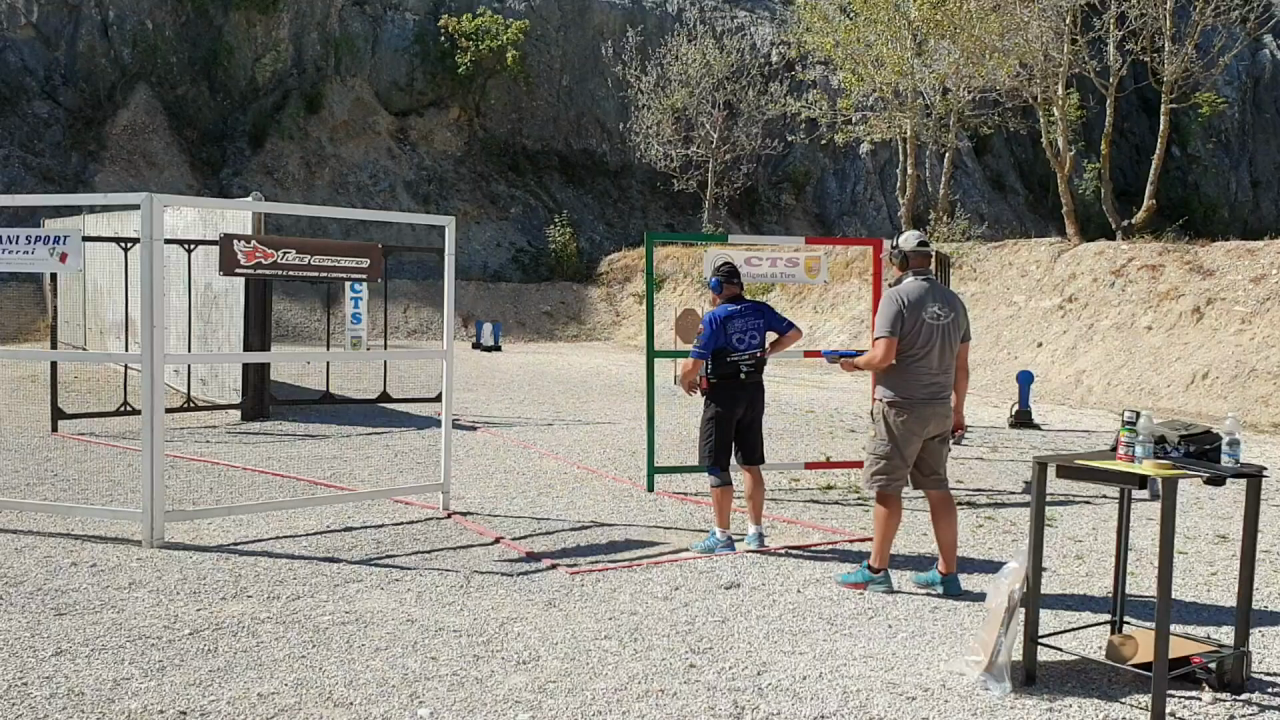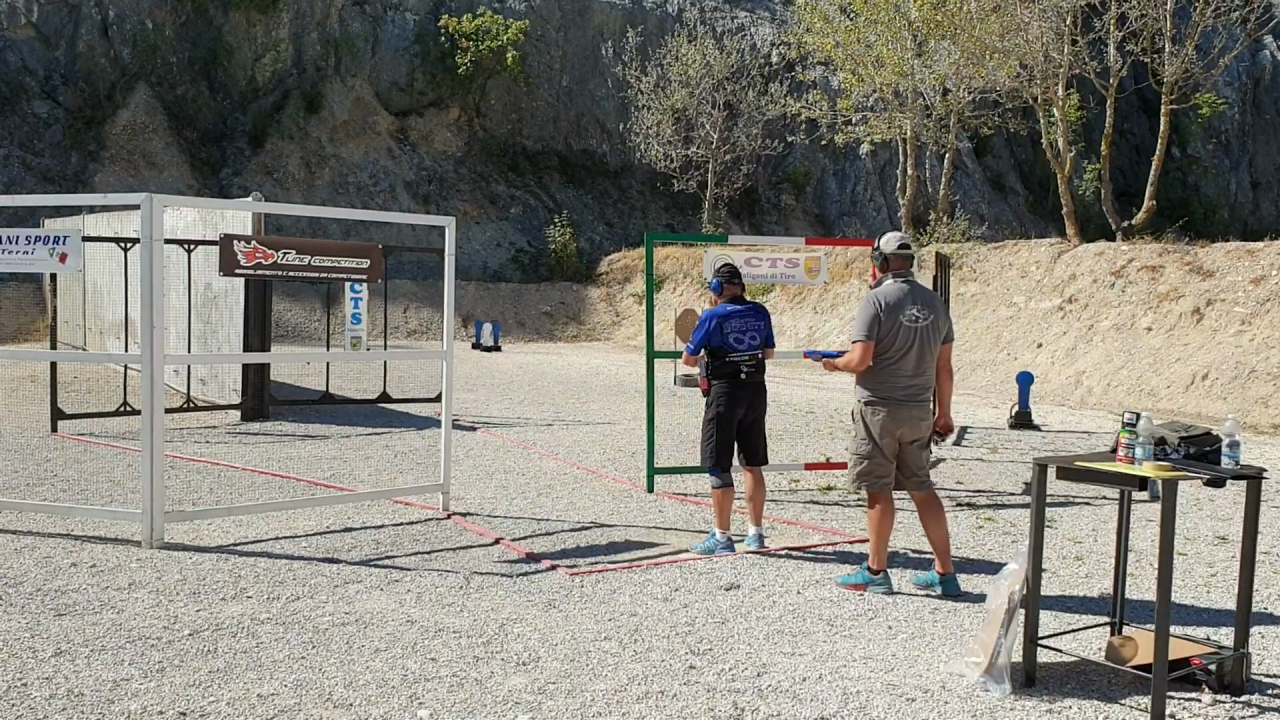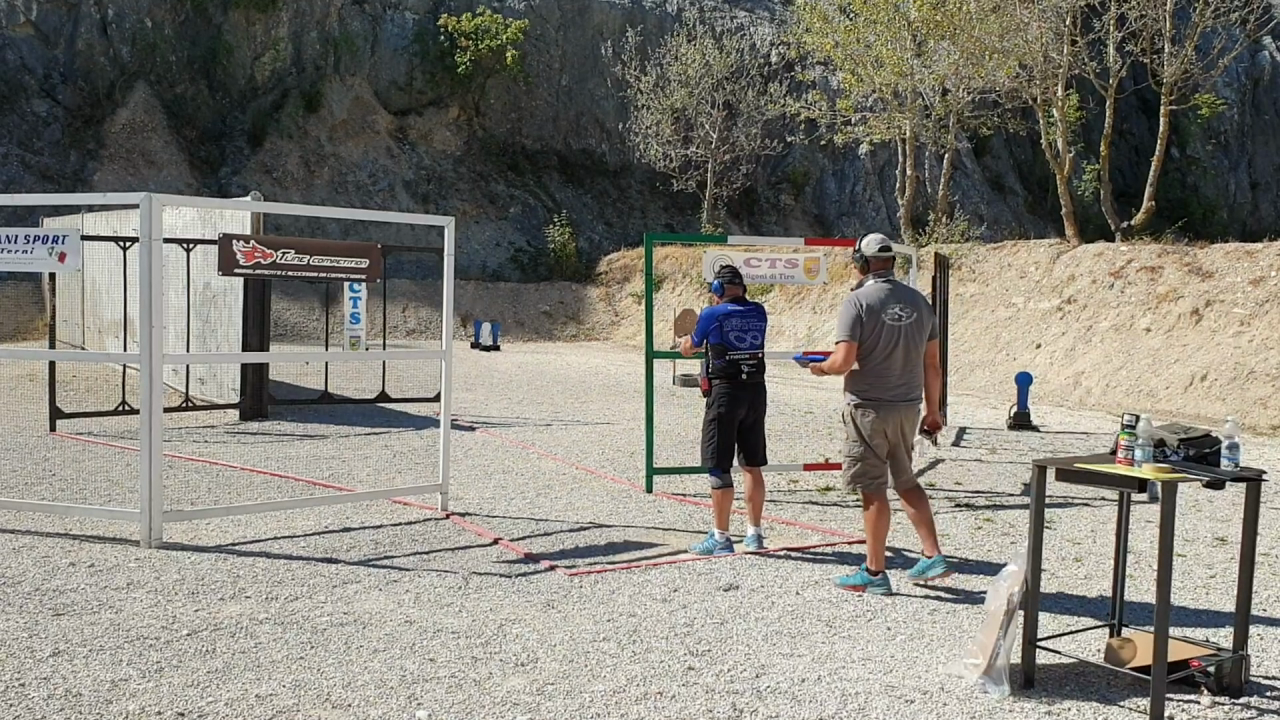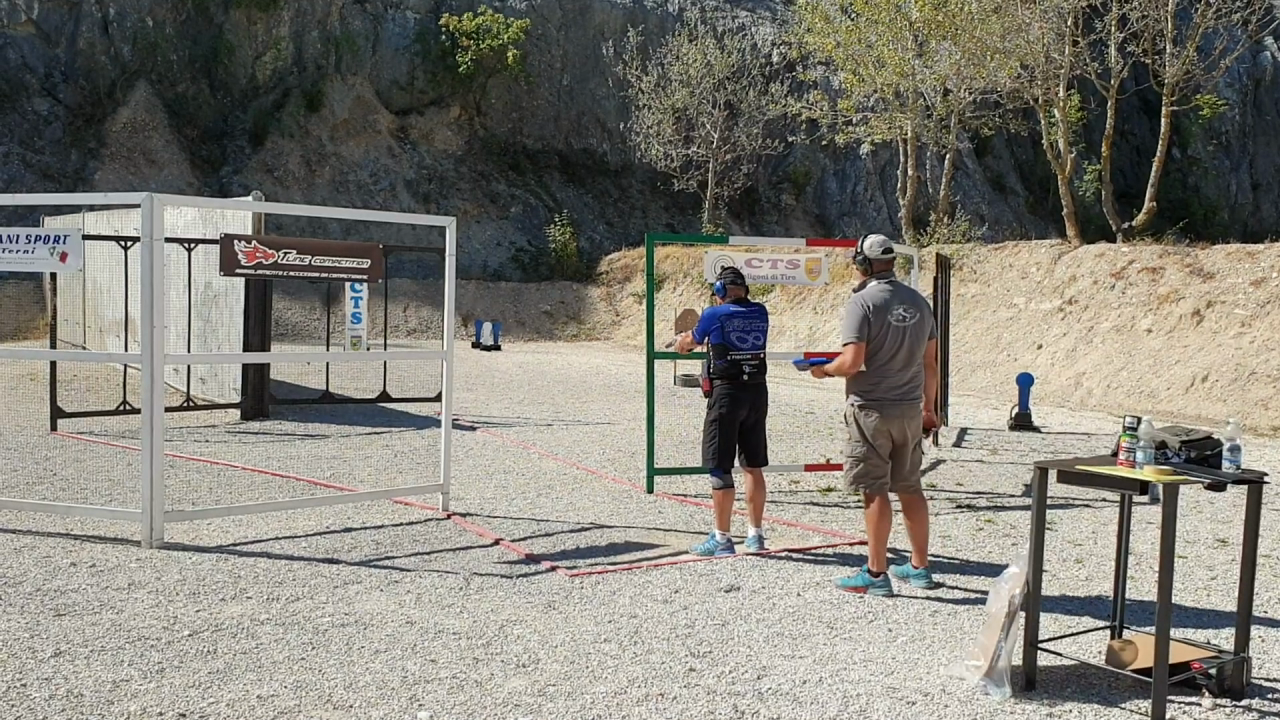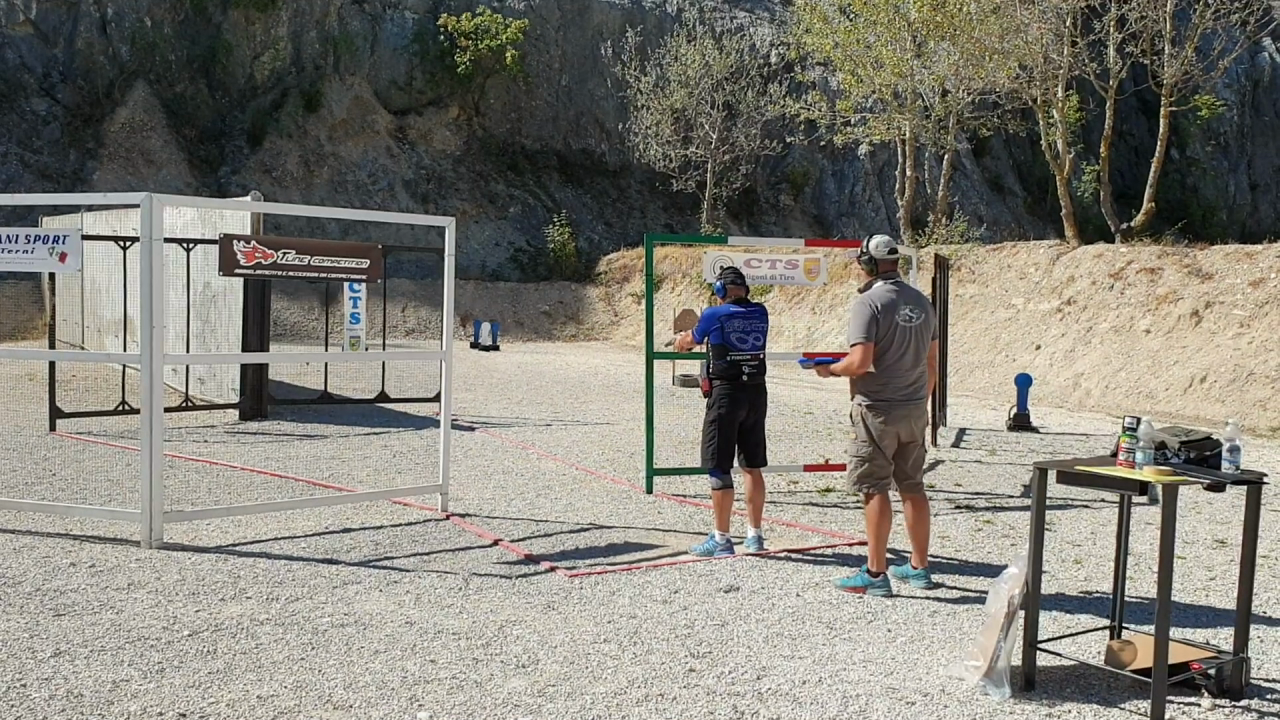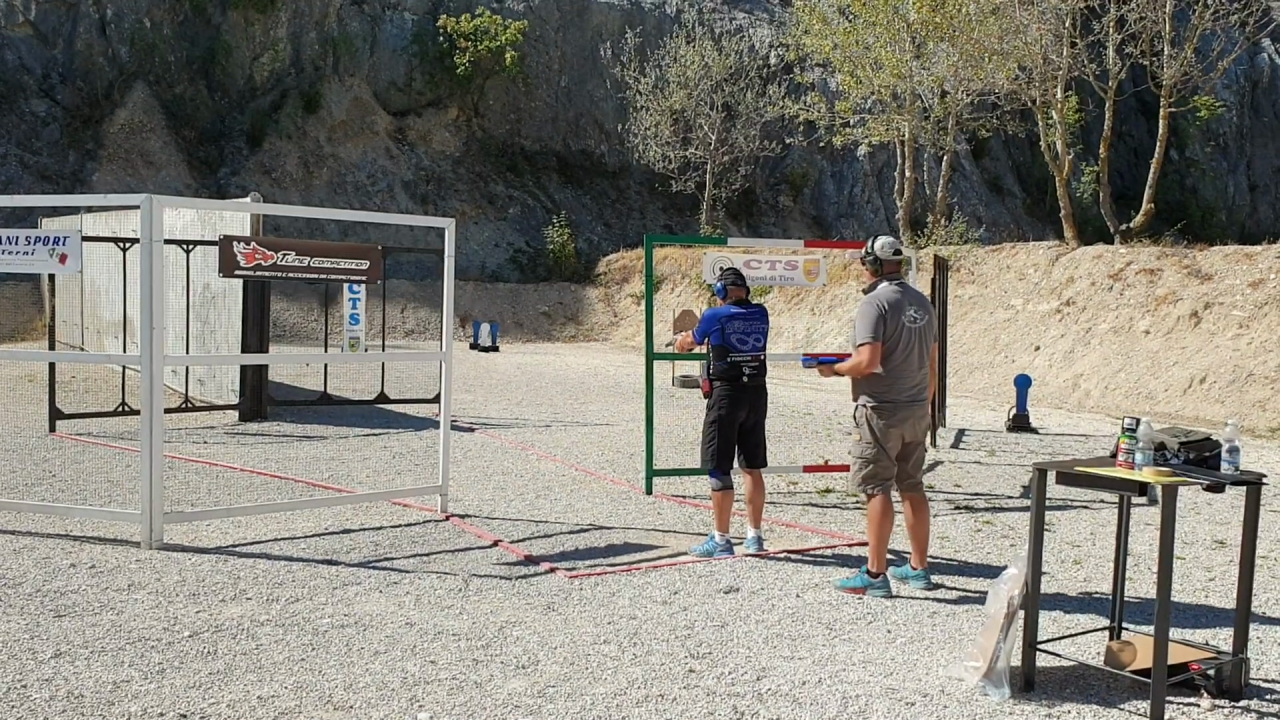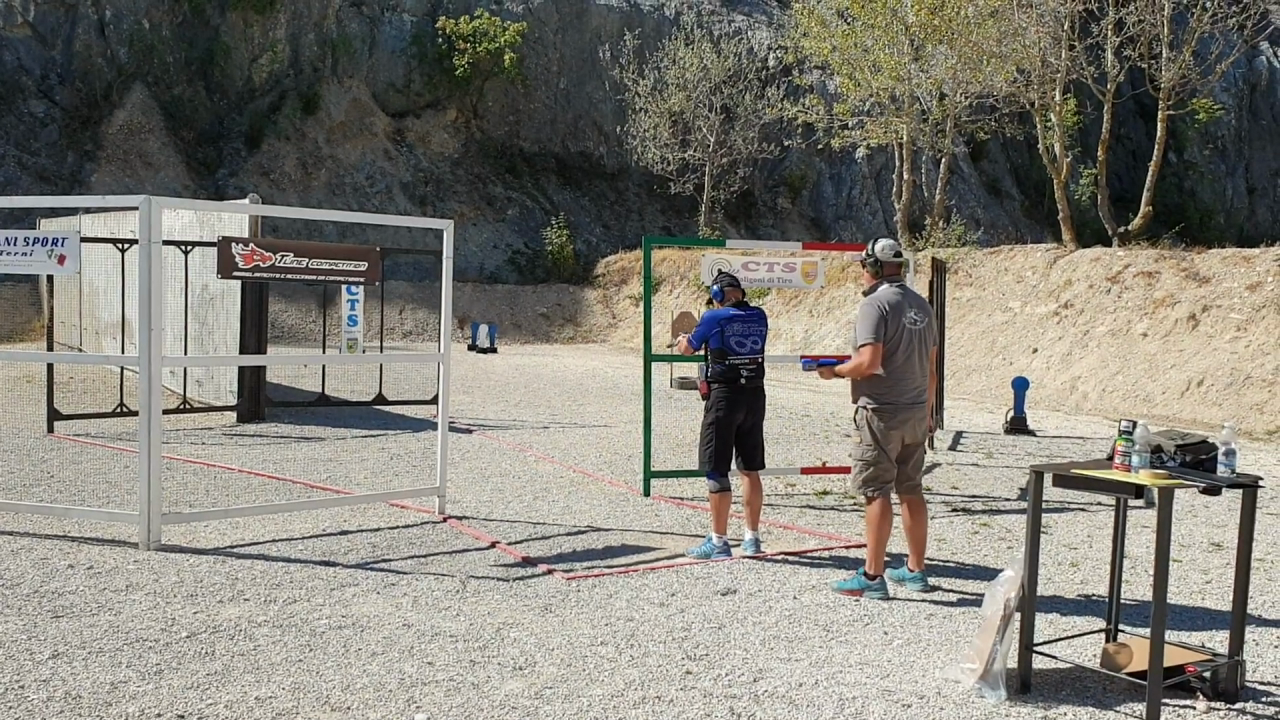
dt=0.3s
person 1, frame 1
left shoulder: (897, 296)
right shoulder: (953, 301)
left elbow: (883, 356)
right elbow: (961, 365)
left wrist: (855, 363)
right wrist: (958, 410)
left hip: (899, 407)
right hip: (938, 410)
left knee: (887, 489)
right knee: (937, 489)
left ankle: (876, 570)
right ankle: (946, 573)
person 1, frame 2
left shoulder: (876, 299)
right shoulder: (935, 302)
left elbow: (860, 360)
right elbow: (944, 366)
left wrist: (835, 363)
right wrist: (944, 412)
left hip: (879, 408)
right hip: (918, 411)
left knee: (879, 490)
right knee: (922, 489)
left ankle: (875, 572)
right ankle: (945, 573)
person 1, frame 3
left shoulder: (857, 300)
right shoulder: (918, 300)
left elbow: (844, 360)
right elbow: (931, 363)
left wrist: (822, 368)
right wrist: (933, 409)
left hip: (868, 408)
right hip: (907, 408)
left knee: (873, 490)
right knee: (906, 483)
left ankle: (874, 573)
right ankle: (933, 557)
person 1, frame 4
left shoulder: (862, 301)
right shoulder: (918, 301)
left elbow: (852, 362)
right elbow: (930, 362)
left wrist: (825, 370)
right wrist: (929, 407)
left hip: (871, 410)
right hip: (910, 410)
left knee: (875, 490)
right knee: (910, 487)
left ankle: (876, 574)
right ankle: (919, 566)
person 1, frame 5
left shoulder: (868, 302)
right shoulder: (920, 301)
left elbow: (861, 362)
right elbow: (931, 361)
left wrist: (830, 369)
left hip: (877, 410)
right hip: (914, 410)
left knee: (874, 489)
right knee: (913, 488)
left ankle: (875, 573)
right ankle: (919, 568)
person 1, frame 6
left shoulder: (874, 302)
right shoulder: (922, 302)
left elbow: (868, 362)
right elbow: (931, 363)
left wrist: (835, 369)
left hip: (881, 411)
right hip: (916, 411)
left knee: (877, 489)
right knee: (913, 487)
left ankle: (875, 574)
right ankle: (918, 568)
person 1, frame 7
left shoulder: (875, 304)
right shoulder: (922, 305)
left elbow: (869, 363)
right elbow: (930, 367)
left wrist: (835, 371)
right wrist: (926, 411)
left hip: (881, 413)
right hip: (915, 414)
left knee: (877, 492)
right knee: (911, 490)
left ankle: (872, 576)
right ankle: (915, 570)
person 2, frame 1
left shoulder: (715, 317)
right shoulder: (760, 310)
left elbow: (692, 365)
right elbow: (794, 333)
left wrist: (686, 381)
left hip: (723, 394)
right hip: (754, 391)
left knee: (717, 467)
right knee: (751, 464)
left ankle: (722, 536)
right ankle: (755, 532)
person 2, frame 2
left shoulder: (713, 316)
right shoulder: (760, 312)
left elbow: (688, 358)
right elbow: (769, 351)
left wrist: (704, 359)
left hip: (725, 393)
right hip: (755, 392)
left knee: (718, 468)
right knee: (753, 465)
left ankle: (722, 537)
right ankle: (755, 533)
person 2, frame 3
left shoulder: (713, 314)
right shoulder: (758, 312)
left elbow: (693, 344)
left wrist: (686, 344)
left hip: (725, 393)
right hip: (756, 392)
left knee: (719, 468)
right knee: (752, 465)
left ankle: (720, 538)
right ankle: (754, 533)
person 2, frame 4
left shoulder: (714, 314)
right shoulder: (760, 313)
left elbow: (692, 340)
left wrist: (681, 341)
left hip: (726, 393)
right hip: (757, 393)
left knee: (720, 468)
right knee: (753, 466)
left ankle: (722, 539)
right ankle: (755, 534)
person 2, frame 5
left shoulder: (714, 315)
right shoulder: (760, 313)
left elbow: (692, 339)
left wrist: (681, 341)
left hip: (726, 394)
right hip: (756, 393)
left knee: (719, 469)
right knee: (753, 466)
left ankle: (721, 539)
right ankle: (754, 535)
person 2, frame 6
left shoulder: (715, 316)
right shoulder: (761, 314)
left elbow: (692, 340)
left wrist: (681, 341)
left hip: (726, 395)
right hip: (756, 394)
left knee: (719, 470)
right knee: (753, 468)
left ankle: (721, 540)
right ankle: (754, 536)
person 2, frame 7
left shoulder: (714, 318)
right shoulder: (759, 317)
left elbow: (690, 348)
left wrist: (683, 341)
left hip: (724, 397)
right hip: (754, 396)
left knee: (716, 471)
right knee: (750, 469)
left ankle: (718, 542)
right ankle: (752, 537)
